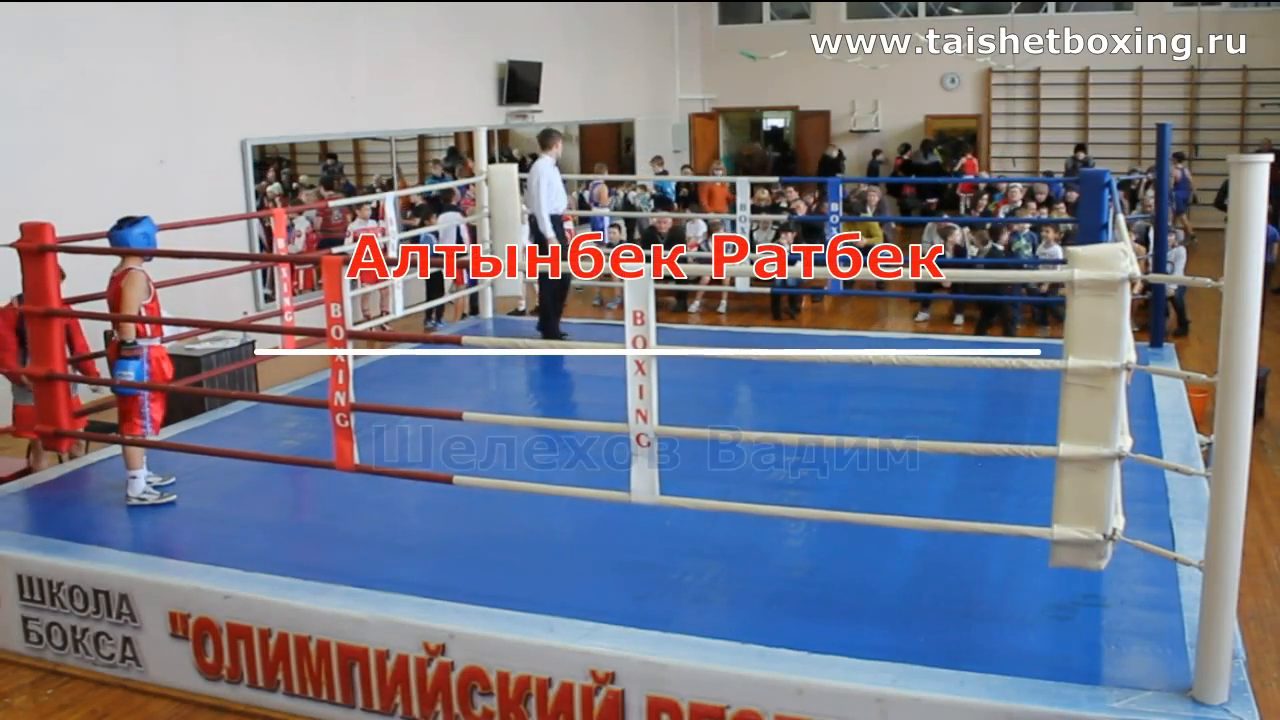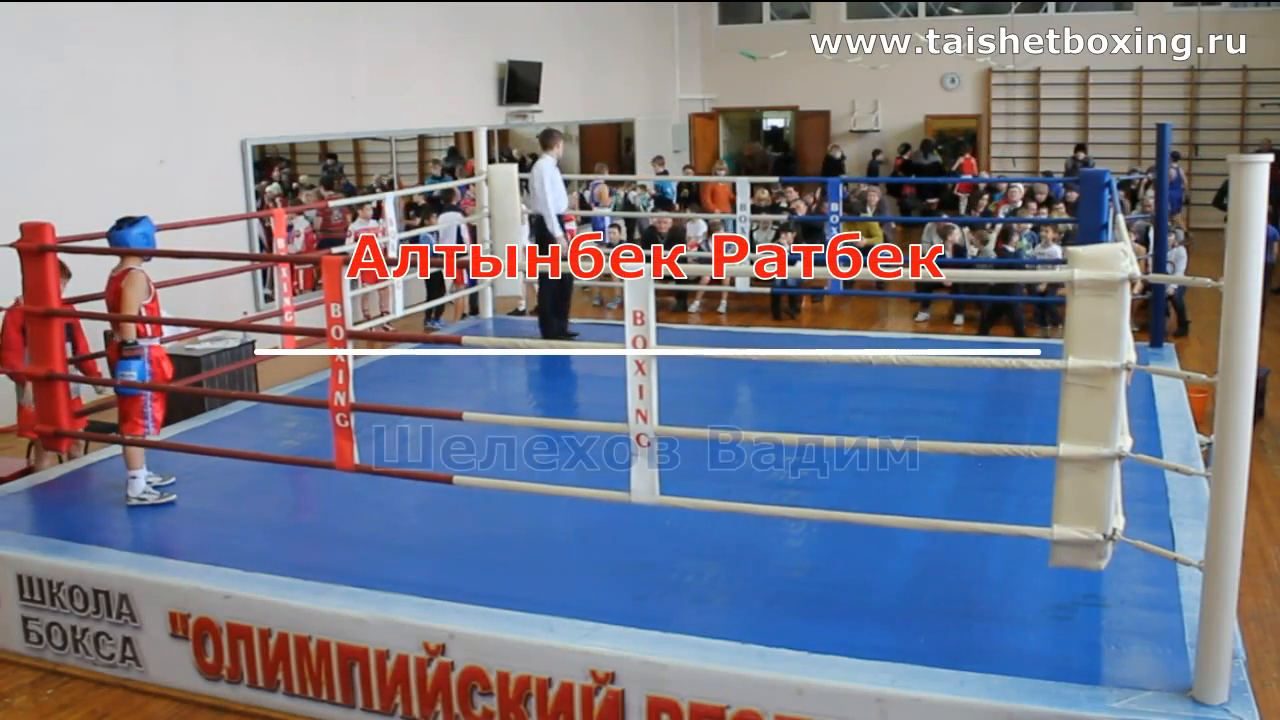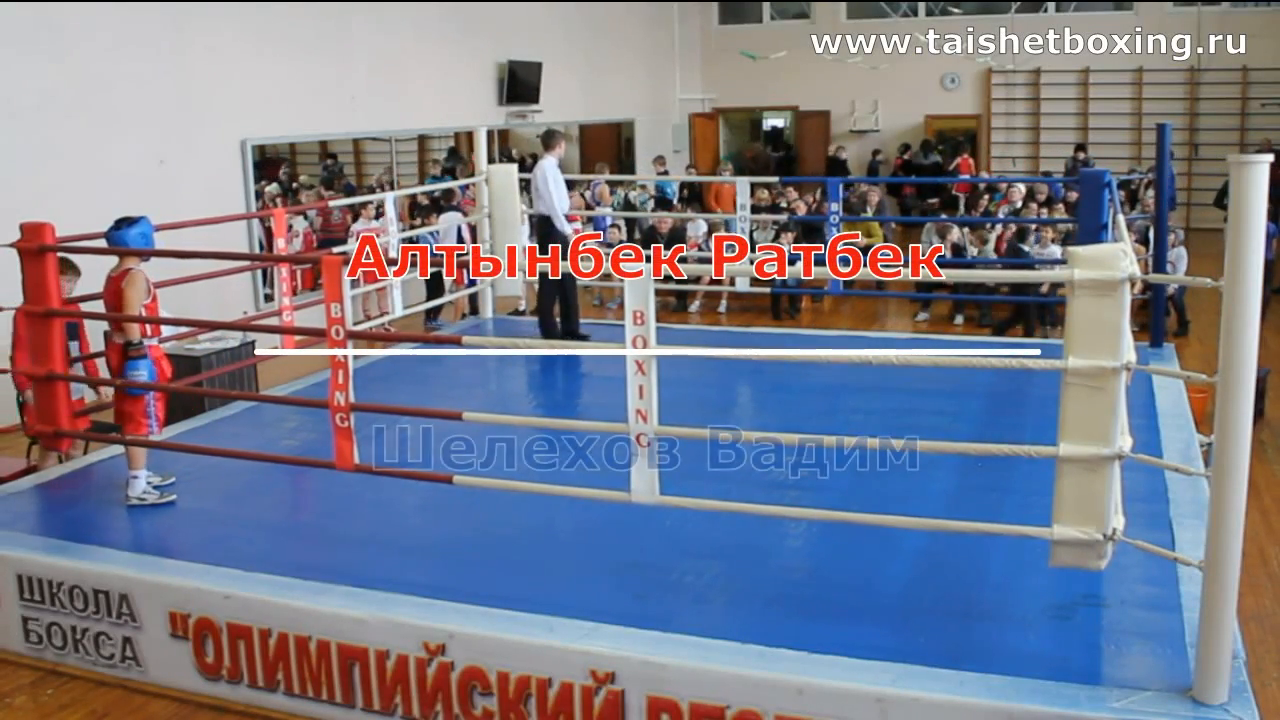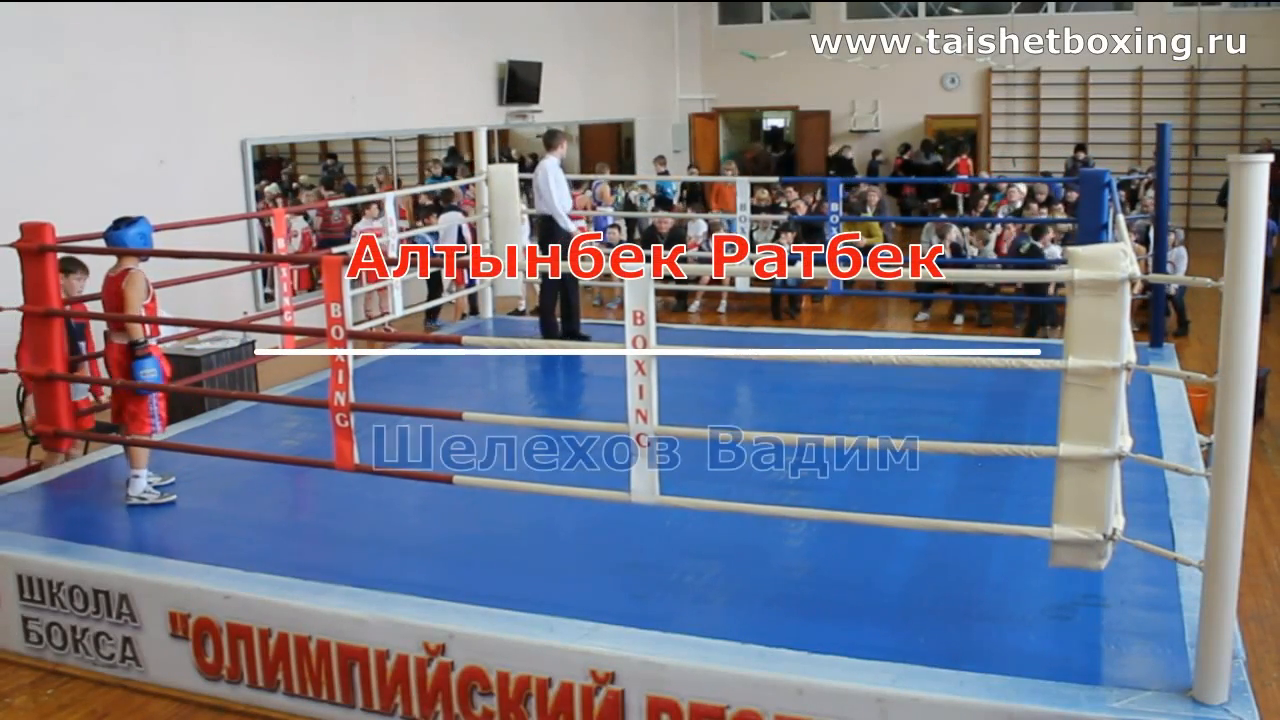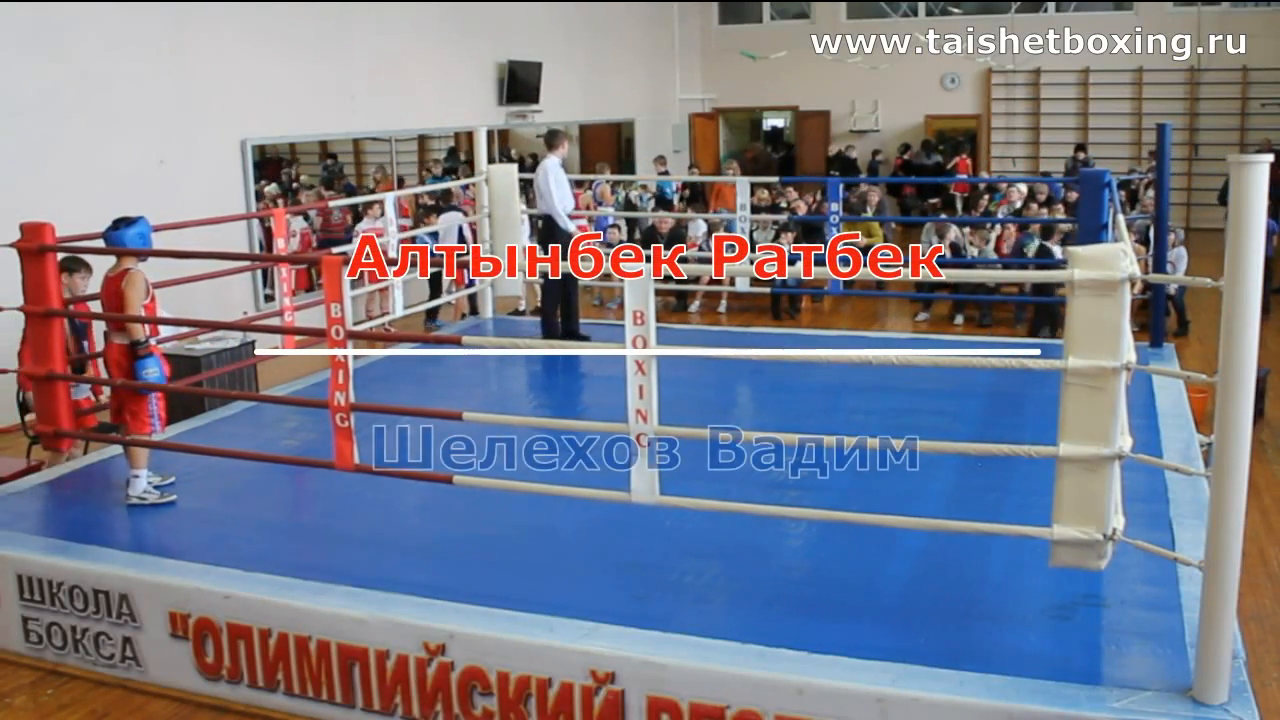
dt=0.1s
person 1, frame 1
left shoulder: (118, 274)
right shoulder: (136, 275)
right elbow: (127, 318)
right wrist: (129, 354)
left hip: (133, 352)
right hip: (139, 354)
left knee: (135, 419)
right knee: (139, 421)
left ankle: (140, 475)
right ankle: (136, 489)
person 1, frame 2
left shoulder: (116, 275)
right shoulder: (136, 276)
right elbow: (128, 319)
right wrist: (130, 354)
left hip: (131, 351)
right hip: (140, 354)
left knee: (134, 419)
right knee: (140, 420)
left ankle: (140, 475)
right ankle: (136, 489)
person 1, frame 3
left shoulder: (113, 275)
right shoulder: (135, 276)
right elbow: (130, 319)
right wrist: (137, 354)
left hip: (120, 350)
right hip: (136, 352)
left knee: (131, 419)
right knee: (142, 421)
left ankle: (140, 475)
right ankle: (137, 489)
person 1, frame 4
left shoulder: (111, 276)
right shoulder: (134, 276)
left elbow: (116, 317)
right elbow: (132, 319)
right wrist: (142, 354)
left hip: (119, 349)
right hip: (136, 351)
left knee: (131, 419)
right knee: (144, 420)
left ankle: (140, 475)
right ankle: (138, 489)
person 1, frame 5
left shoulder: (110, 276)
right shoulder: (134, 276)
left elbow: (115, 316)
right elbow: (132, 319)
right wrist: (145, 353)
left hip: (118, 350)
right hip: (134, 352)
left knee: (130, 419)
right knee: (144, 421)
left ankle: (140, 475)
right ankle: (138, 489)
person 2, frame 1
left shoulder: (552, 167)
right shoulder: (540, 168)
right elbow: (540, 204)
left wrist: (561, 230)
right wrist: (549, 235)
left hip: (556, 223)
right hip: (546, 225)
left knee: (564, 276)
right knee: (549, 278)
left ankle: (549, 325)
right ankle: (549, 332)
person 2, frame 2
left shoulder: (552, 167)
right shoulder: (542, 168)
right elbow: (546, 204)
right wrist: (558, 235)
left hip: (556, 223)
right hip: (547, 225)
left knee: (566, 276)
right knee: (549, 278)
left ankle: (560, 327)
right ankle: (549, 331)
person 2, frame 3
left shoulder: (552, 167)
right shoulder: (545, 168)
right elbow: (552, 204)
right wrist: (568, 231)
left hip: (558, 226)
right hip: (550, 226)
left knee: (567, 278)
right knee: (550, 279)
left ankle: (570, 328)
right ankle: (549, 332)
person 2, frame 4
left shoulder: (554, 167)
right shoulder: (546, 168)
right elbow: (553, 204)
right wrist: (572, 229)
left hip: (560, 225)
right hip: (553, 226)
left knee: (569, 278)
right knee: (552, 280)
left ankle: (570, 329)
right ankle: (550, 332)
person 2, frame 5
left shoulder: (556, 166)
right shoulder: (547, 168)
right elbow: (553, 204)
right wrist: (571, 228)
left hip: (562, 223)
right hip: (554, 225)
left knee: (570, 277)
right knee: (554, 278)
left ankle: (569, 329)
right ankle: (551, 331)
person 3, frame 1
left shoulder: (64, 311)
left elbow: (79, 348)
left wrist: (91, 373)
right wrist: (23, 376)
left hip: (66, 393)
right hip: (31, 398)
left knee: (77, 444)
right knee: (42, 451)
person 3, frame 2
right shoulder: (19, 313)
left elbow: (81, 349)
left wrist: (94, 376)
right wrist: (26, 382)
left hip: (68, 393)
right hip: (36, 397)
left knee: (76, 445)
right knee: (44, 451)
person 3, frame 3
left shoulder: (73, 310)
left elbow: (84, 351)
right elbow: (20, 355)
left wrist: (97, 384)
right wrist: (27, 389)
left hip: (75, 392)
left knee: (75, 447)
right knee: (49, 451)
person 3, frame 4
left shoulder: (80, 309)
left wrist: (97, 390)
right wrist: (31, 392)
left hip: (80, 392)
left knee: (75, 447)
right knee: (56, 451)
person 3, frame 5
left shoulder: (82, 309)
right elbow: (27, 351)
left wrist: (98, 390)
right wrist: (28, 387)
left hip: (81, 391)
left knee: (75, 447)
right knee: (60, 451)
